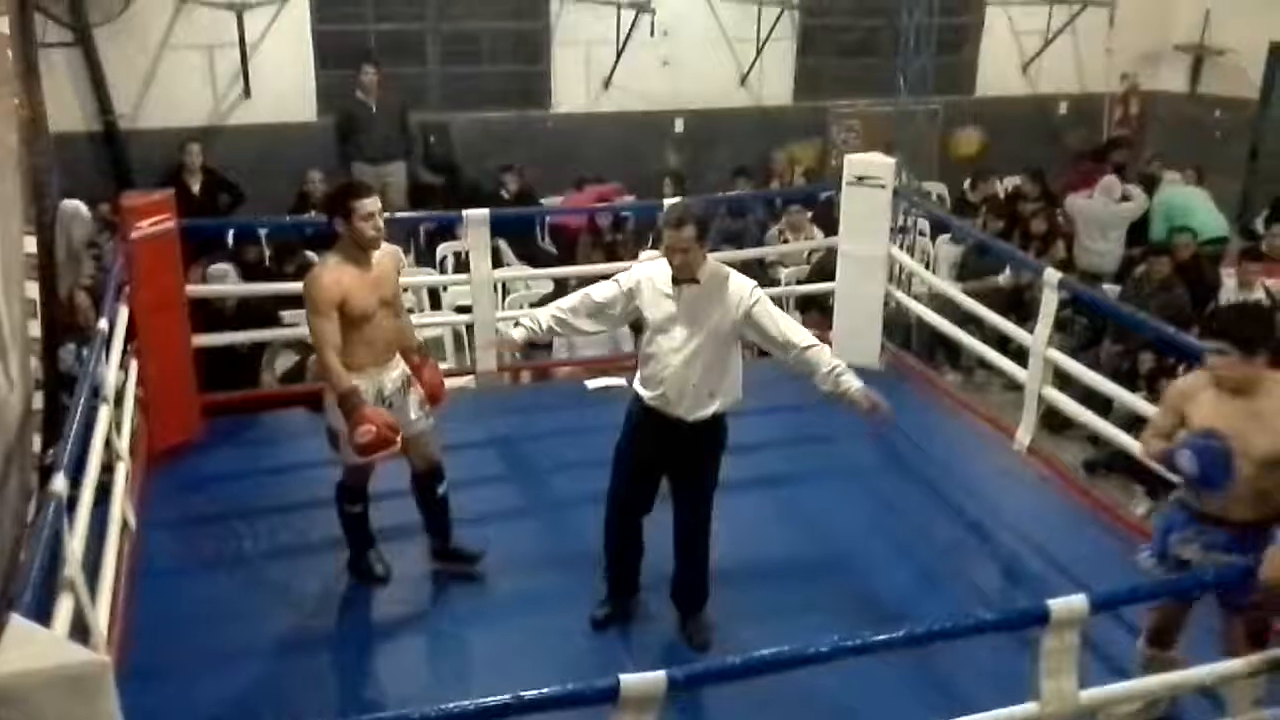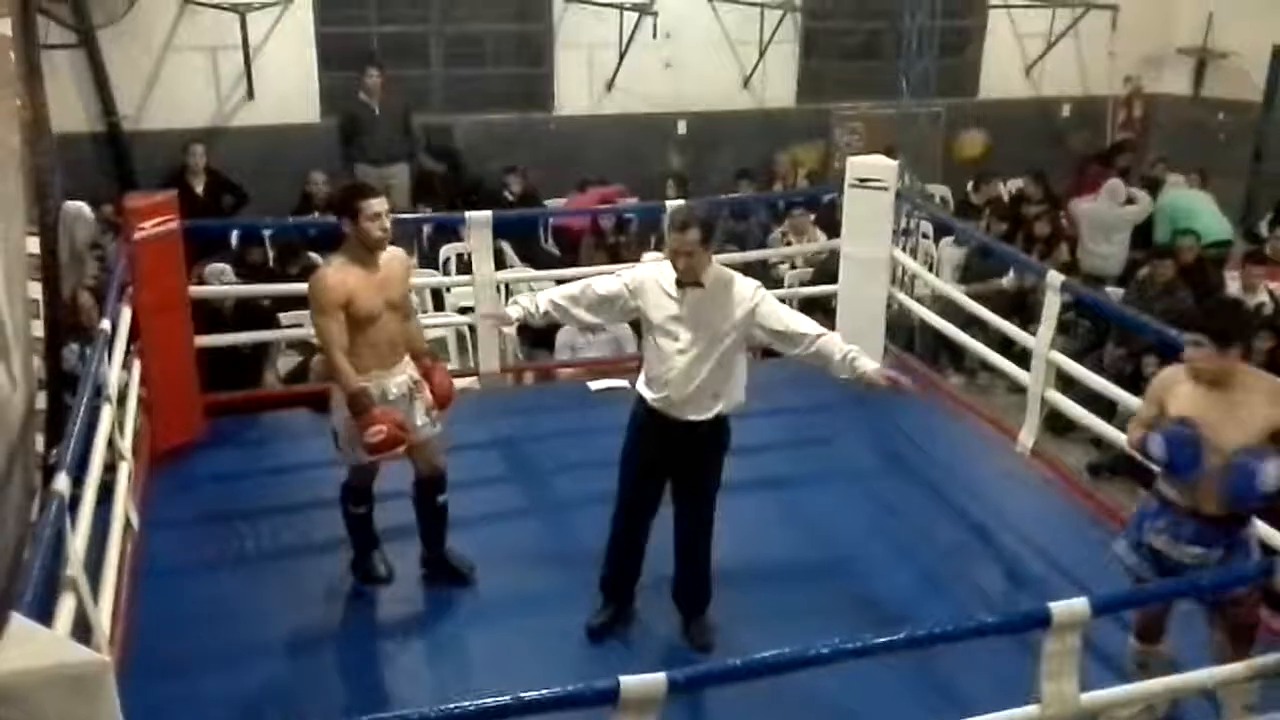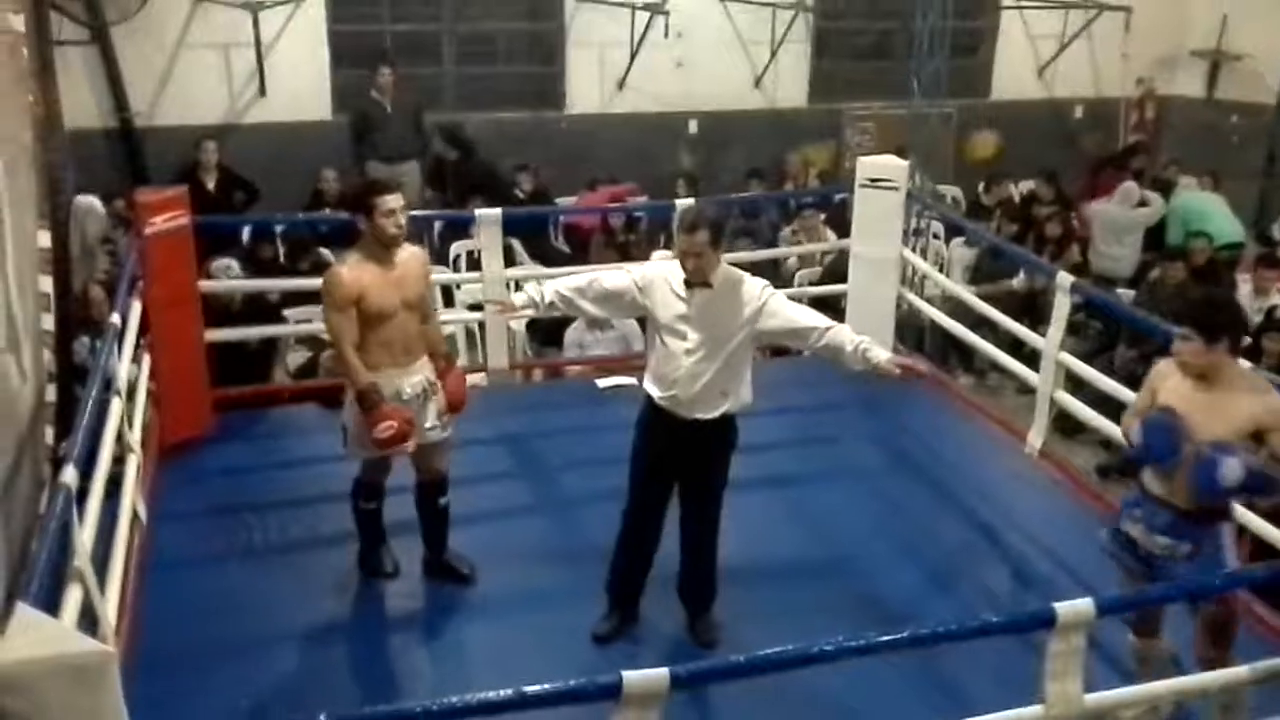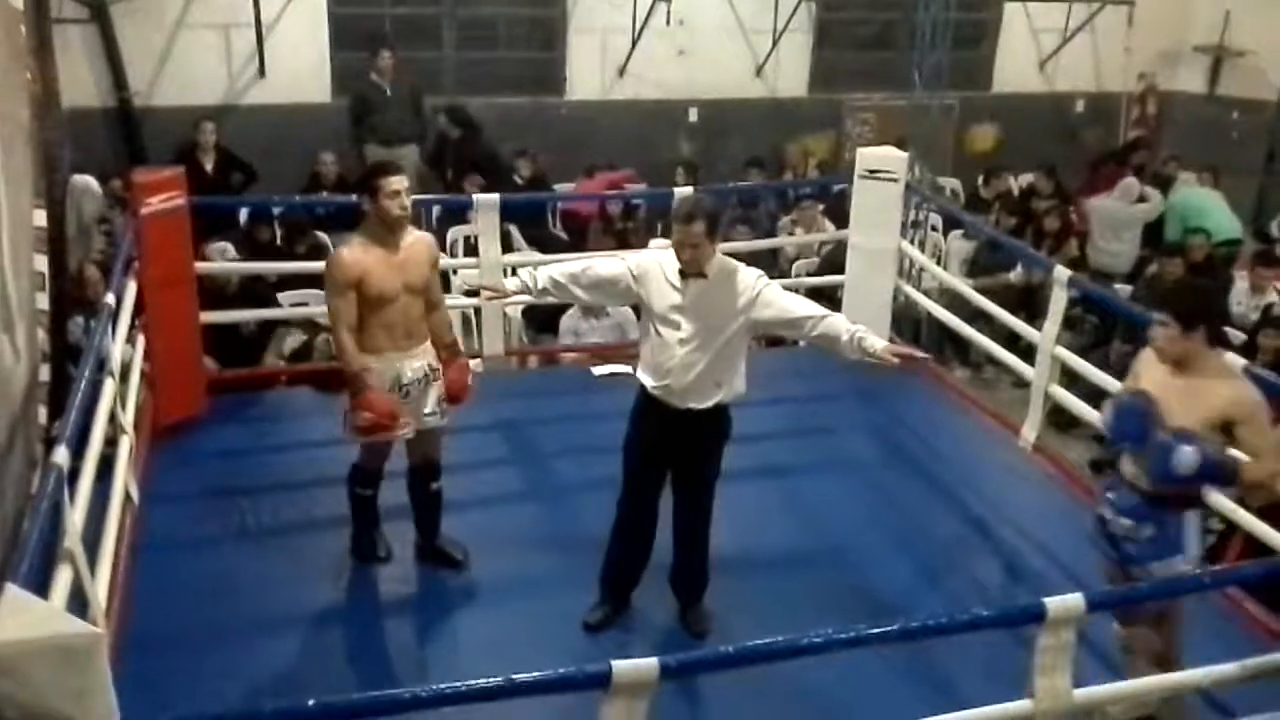
dt=0.1s
person 1, frame 1
left shoulder: (738, 291)
right shoulder: (643, 278)
left elbow: (793, 340)
right elbow: (585, 306)
left wrist: (850, 386)
right wrist: (524, 330)
left hip: (702, 426)
right hip: (647, 415)
left knee: (693, 523)
right knee: (622, 510)
left ankle: (691, 609)
right ankle: (620, 595)
person 1, frame 2
left shoulder: (743, 295)
right shoulder: (645, 281)
left elbow: (801, 331)
right elbow: (584, 295)
left wrist: (864, 364)
right wrist: (522, 308)
left hip: (706, 428)
right hip: (651, 419)
left knee: (695, 525)
right knee: (629, 515)
left ankle: (693, 612)
right ankle: (616, 602)
person 1, frame 3
left shoulder: (751, 295)
right shoulder: (652, 279)
left elbow: (811, 326)
right elbow: (591, 290)
left wrist: (875, 355)
right wrist: (527, 298)
left hip: (713, 427)
right hip: (659, 418)
left knee: (702, 524)
right knee: (639, 516)
left ankle: (699, 609)
right ankle: (622, 605)
person 1, frame 4
left shoulder: (746, 286)
right shoulder: (646, 268)
left elbow: (807, 316)
right elbow: (583, 275)
left wrist: (872, 344)
right wrist: (518, 283)
left hip: (706, 418)
right hip: (652, 408)
left knee: (694, 514)
right knee: (634, 506)
left ankle: (690, 599)
right ankle: (614, 594)
person 2, frame 1
right shoulder: (1189, 389)
right elbow: (1150, 440)
right wrist: (1178, 457)
right hip: (1189, 526)
left knee: (1246, 649)
right knee: (1160, 627)
person 2, frame 2
right shoulder: (1170, 381)
right elbow: (1134, 429)
right wrist: (1157, 446)
left hip: (1223, 538)
right hip: (1159, 522)
left knee: (1235, 647)
right knee: (1146, 626)
person 2, frame 3
right shoulder: (1164, 373)
right elbow: (1131, 418)
right wrist: (1142, 437)
left hip: (1201, 533)
right hip: (1143, 513)
left knee: (1215, 647)
right knee: (1142, 620)
person 2, frame 4
left shoulder: (1235, 397)
right shoulder: (1146, 360)
left wrist: (1213, 467)
right wrist: (1120, 419)
left hip: (1169, 521)
right hip: (1121, 501)
left knee: (1158, 636)
right knee: (1129, 612)
person 3, frame 1
left shoulder: (391, 256)
right shoulder: (325, 280)
right elbow: (327, 353)
left wrist: (419, 361)
right wrist: (353, 406)
left hip: (396, 374)
right hip: (357, 385)
left knee: (428, 461)
right knee: (357, 474)
left ankle: (443, 545)
right ankle: (362, 551)
person 3, frame 2
left shoulder: (398, 259)
right shoulder: (330, 282)
right elbow: (334, 353)
left wrist: (428, 364)
right wrist: (364, 406)
left hip: (405, 378)
right hip: (363, 388)
left knee: (432, 468)
right knee: (362, 477)
left ankle: (435, 555)
right ankle: (366, 553)
person 3, frame 3
left shoulder: (417, 259)
right shoulder: (344, 278)
right elbow: (345, 349)
left wrist: (445, 367)
right wrist: (373, 402)
left hip: (421, 378)
right hip: (376, 384)
left knee: (435, 472)
right knee: (375, 473)
left ankle: (437, 555)
right ankle: (372, 547)
person 3, frame 4
left shoulder: (425, 244)
right shoulder: (348, 261)
right elbow: (344, 330)
left wrist: (452, 357)
right wrist: (362, 384)
left hip: (424, 363)
right hip: (377, 369)
left knee: (427, 460)
right knee: (373, 459)
left ankle: (429, 539)
right ankle: (365, 532)
